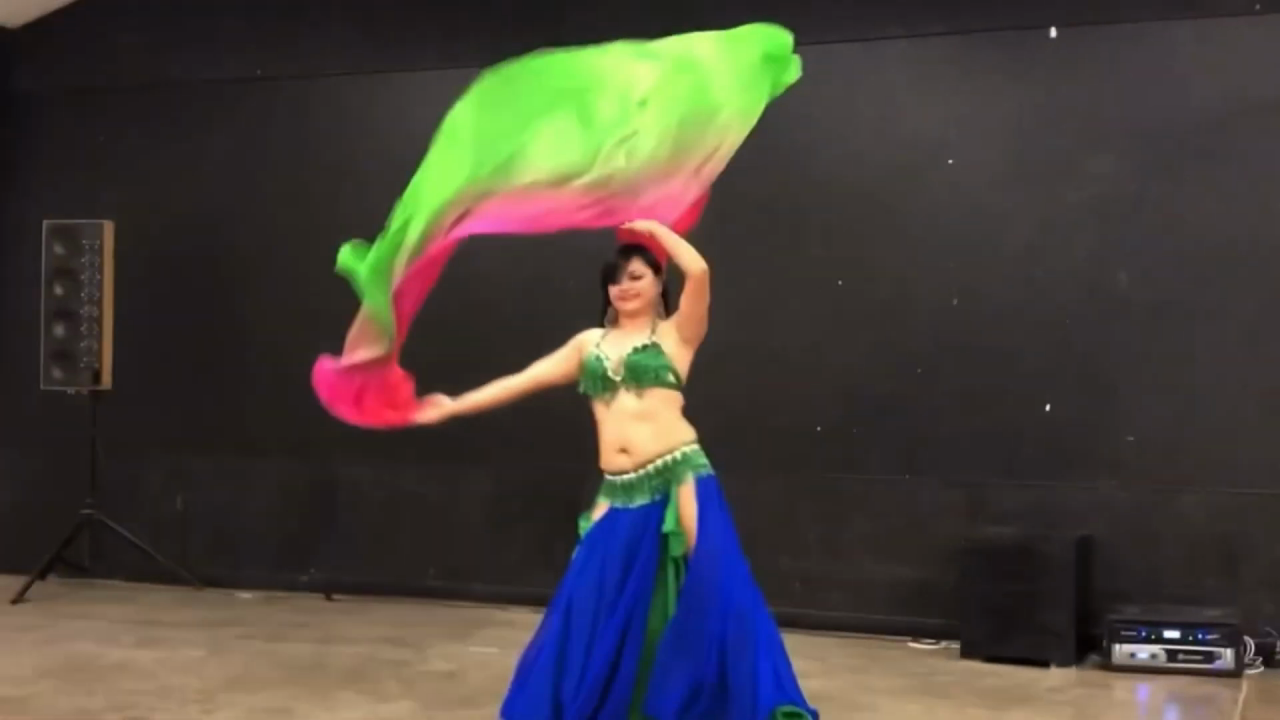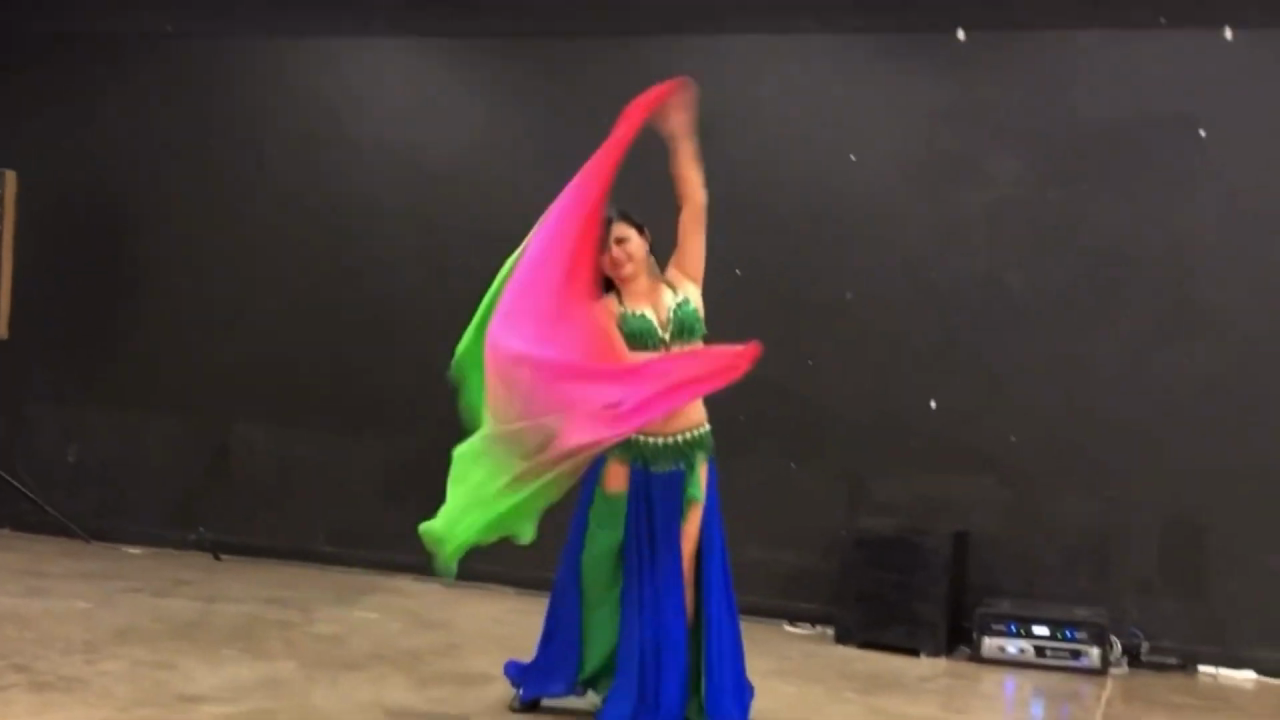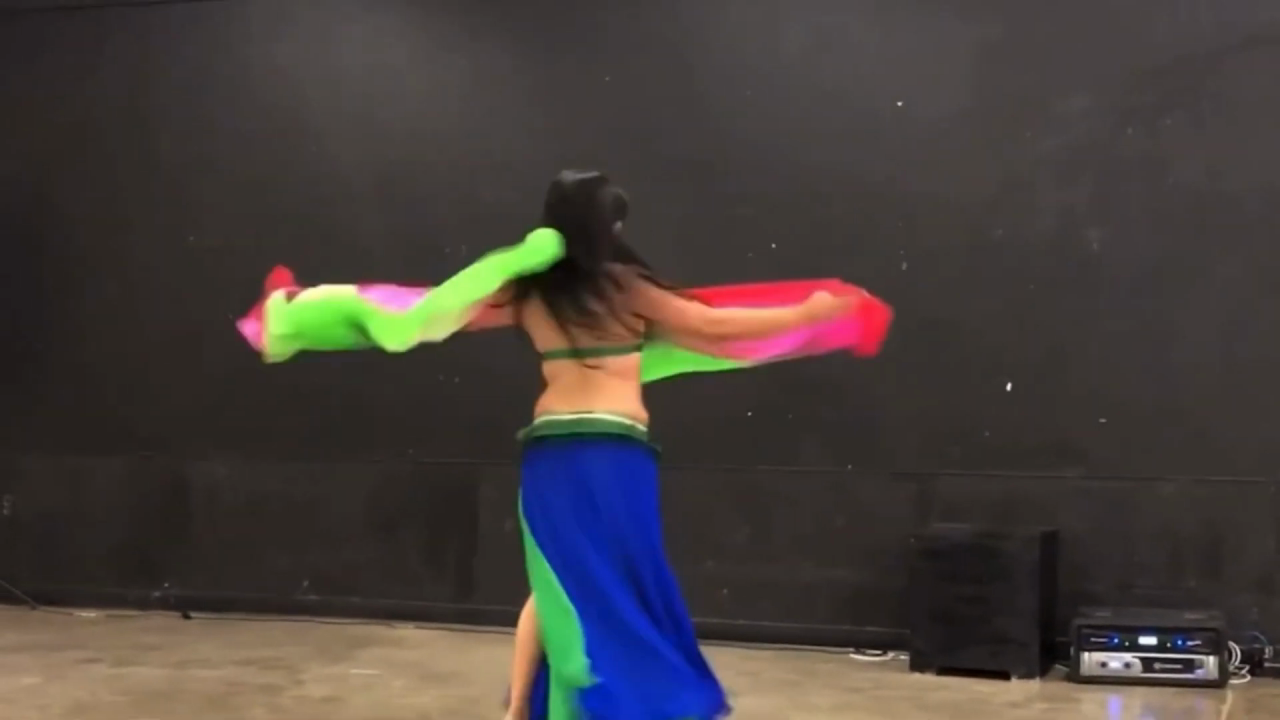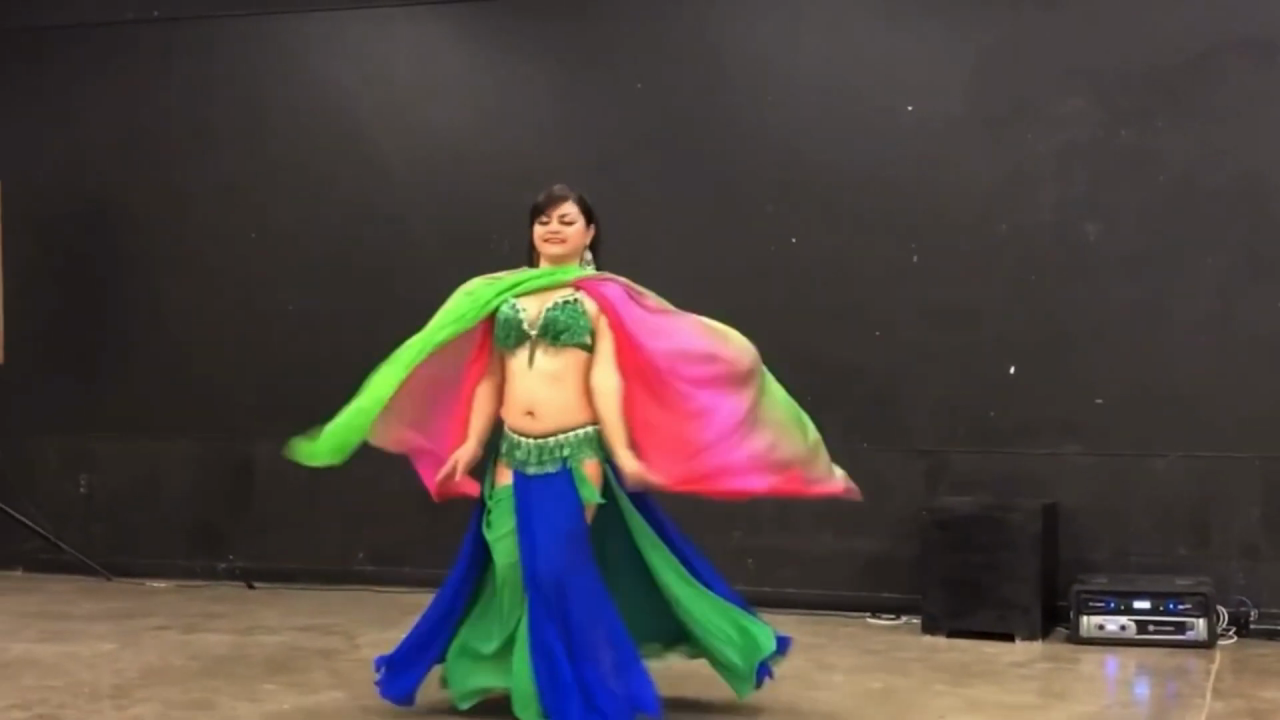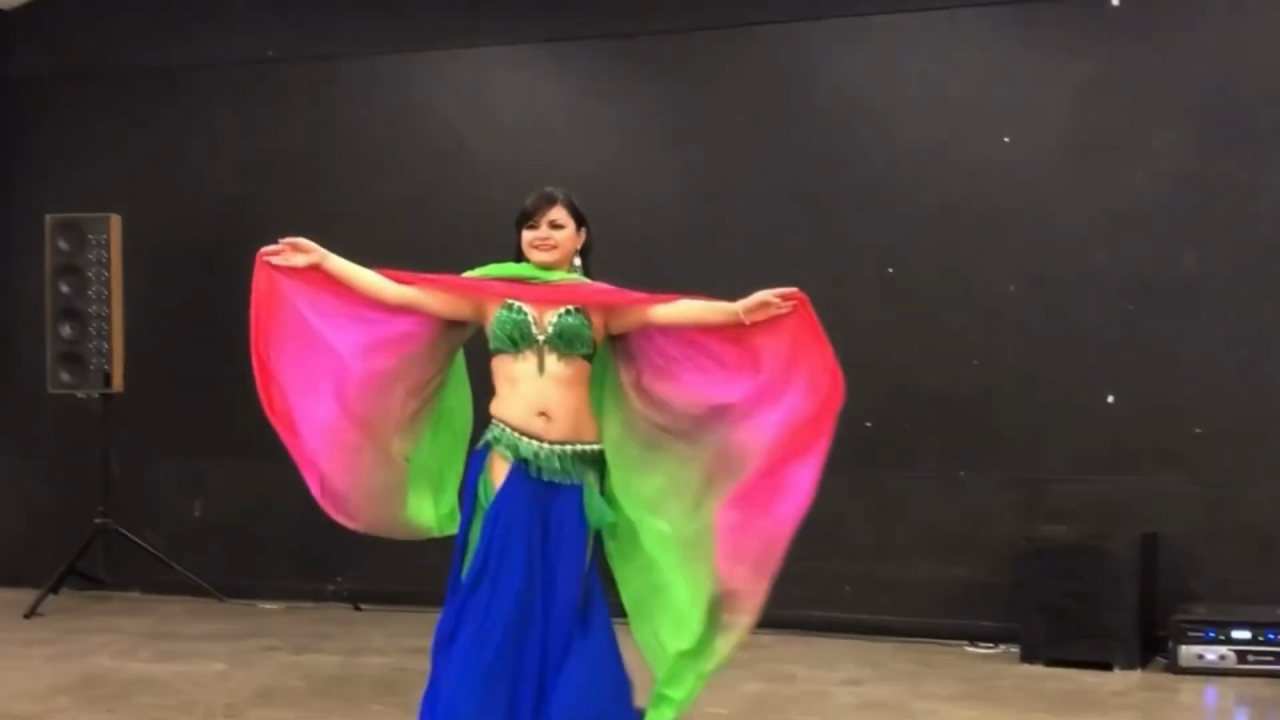
dt=1s
person 1, frame 1
left shoulder: (676, 335)
right shoulder: (591, 343)
left elbow: (699, 272)
right elbow: (524, 380)
left wrist: (654, 229)
right wrist: (456, 405)
left hip: (680, 476)
right hip: (619, 492)
left knee: (717, 590)
right knee: (590, 600)
person 1, frame 2
left shoulder: (685, 282)
right shoulder: (604, 311)
left elbow: (694, 203)
right elbow: (620, 362)
left wrist: (680, 133)
left hip: (689, 450)
right hip: (629, 452)
left knee: (681, 570)
right knee: (609, 562)
person 1, frame 3
left shoulder: (528, 292)
right shoulder: (623, 284)
right elbow: (712, 325)
right wrist: (807, 314)
left hip: (546, 452)
right hip: (614, 452)
left knee: (549, 588)
right knee: (616, 590)
person 1, frame 4
left shoulder: (602, 295)
right shoulder: (503, 294)
left elbow: (607, 374)
right elbow: (492, 379)
left wrist: (621, 451)
right wrist: (470, 444)
left hip: (576, 451)
right hip: (512, 454)
left knee: (558, 570)
right knee: (515, 569)
person 1, frame 5
left shoulder: (600, 303)
right shoulder: (487, 293)
left elbow: (672, 312)
right elbow: (396, 293)
left wrist: (739, 312)
right wrist: (322, 261)
left hip: (577, 467)
right hip: (508, 457)
left knee: (561, 603)
right knee: (499, 598)
